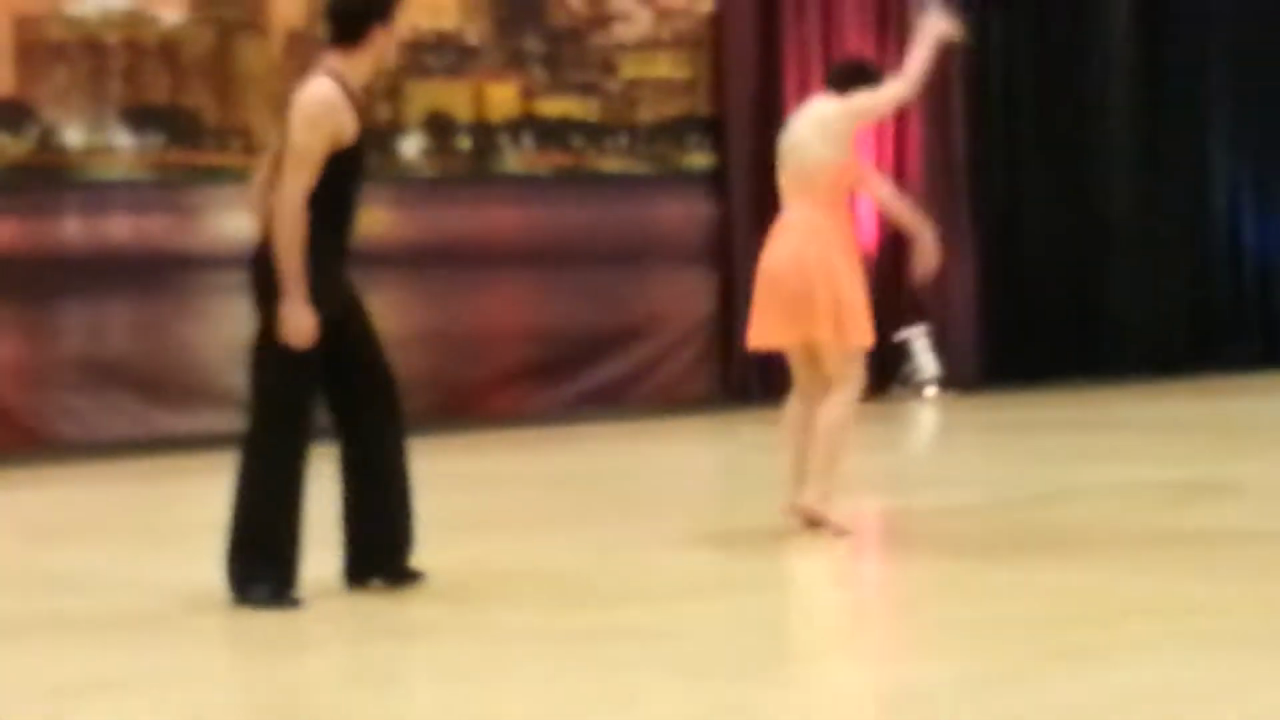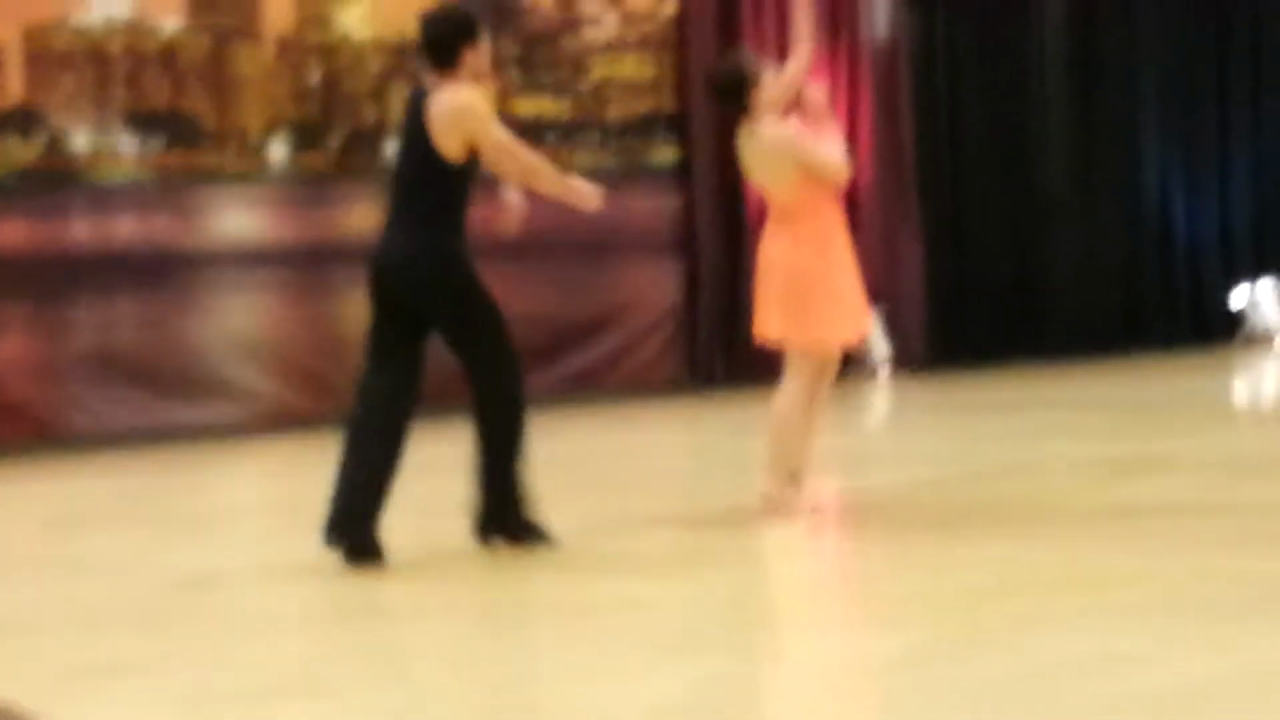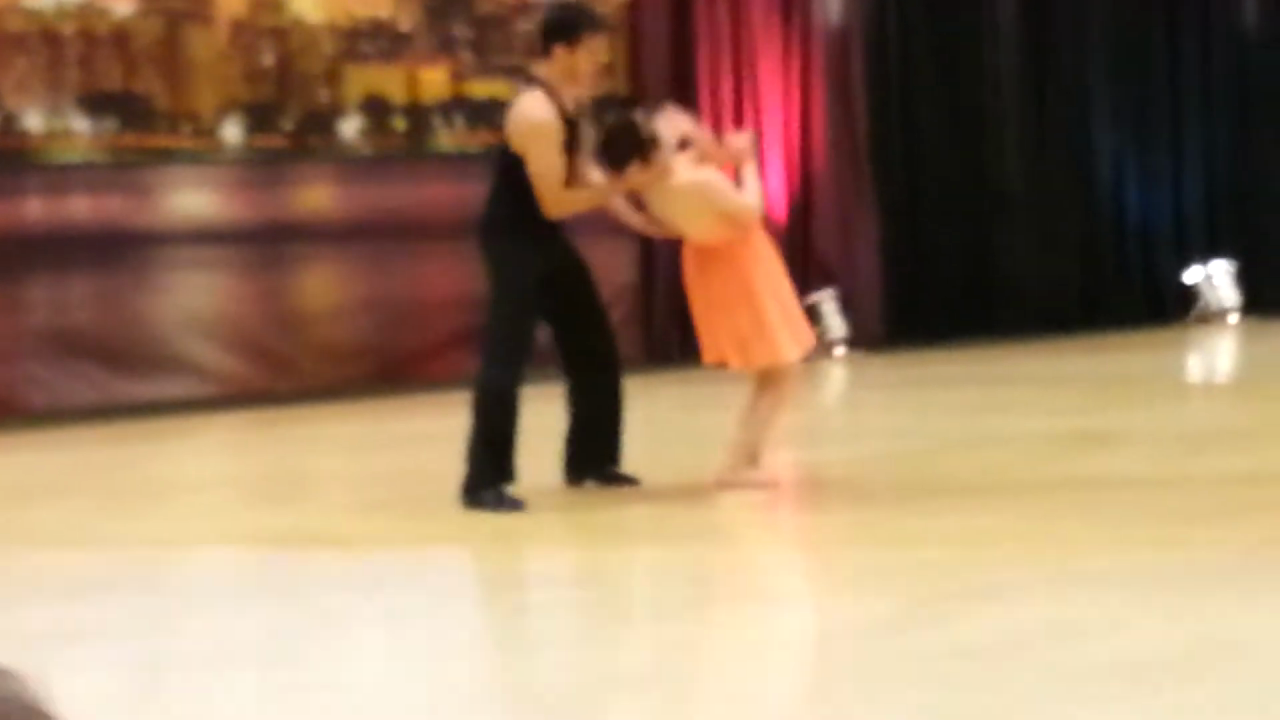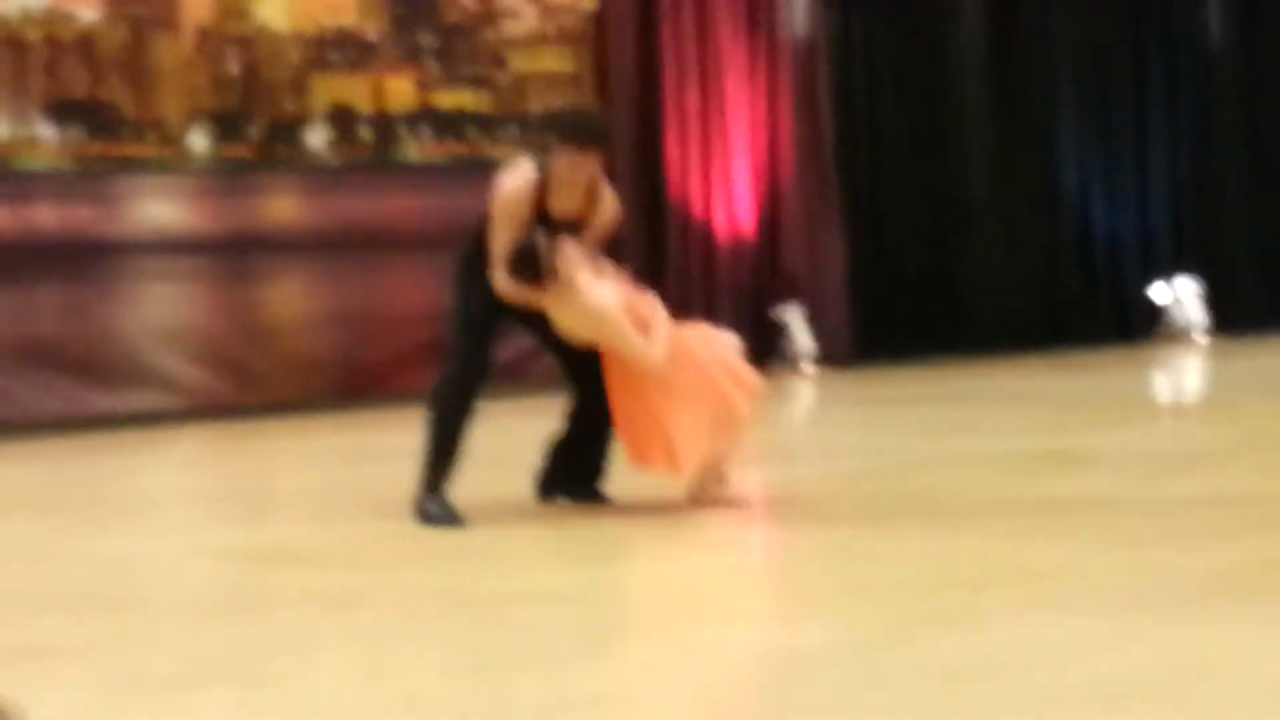
dt=0.5s
person 1, frame 1
left shoulder: (333, 94)
right shoulder: (321, 99)
left elbow: (268, 179)
right elbow: (289, 197)
right wrist: (291, 296)
left hip: (319, 271)
right hip: (298, 277)
left knee: (372, 405)
right knee: (282, 422)
left ankle: (378, 555)
right ankle: (257, 571)
person 1, frame 2
left shoulder: (424, 99)
right shoulder: (462, 102)
right elbow: (521, 162)
right wrist: (574, 191)
left hip: (393, 261)
right hip: (436, 265)
left knee: (386, 393)
right knee: (500, 381)
left ankle: (352, 526)
right ankle: (501, 515)
person 1, frame 3
left shoulder: (572, 94)
right shoulder: (536, 115)
left elbow: (578, 169)
right elbow: (557, 203)
left wrist: (626, 211)
right wrist: (622, 184)
left hip: (545, 237)
right hip: (513, 237)
left knee: (592, 342)
right knee: (506, 356)
left ankle: (590, 457)
right ankle: (485, 480)
person 1, frame 4
left shoulder: (605, 204)
right shoulder: (516, 187)
right elbow: (500, 276)
right wrist: (539, 296)
left hip: (544, 285)
right hip: (487, 279)
left knee: (598, 370)
right knee: (463, 374)
left ankle: (569, 477)
right ankle: (432, 491)
person 2, frame 1
left shoulder: (804, 123)
right shoulder: (841, 113)
left elbow: (871, 182)
right elbow: (904, 86)
left wrist: (919, 228)
left hip: (785, 253)
right hip: (819, 254)
left knee: (807, 384)
right knee: (847, 382)
left ankle: (801, 491)
right ankle: (815, 494)
person 2, frame 2
left shoulder: (751, 127)
right shoulder: (784, 136)
left elbow: (800, 58)
right elbow: (839, 173)
right wrist: (824, 120)
left hip: (792, 244)
right hip: (811, 249)
left knee: (822, 367)
right knee: (803, 374)
left ankle: (790, 476)
right ankle: (780, 484)
person 2, frame 3
left shoulder: (647, 180)
right shoulder: (698, 181)
left elbow: (713, 152)
right elbow: (749, 212)
left wrist: (687, 128)
right wrist: (746, 159)
left hip: (708, 262)
right hip: (738, 263)
left knee: (772, 367)
right knee: (779, 371)
left ankle: (748, 456)
right ankle: (741, 464)
person 2, frame 4
left shoulder: (554, 299)
right shoulder: (599, 305)
right elbow: (654, 360)
left wrist: (600, 276)
right wrist: (660, 319)
right hip: (664, 361)
left knee: (729, 345)
right ankle: (711, 481)
